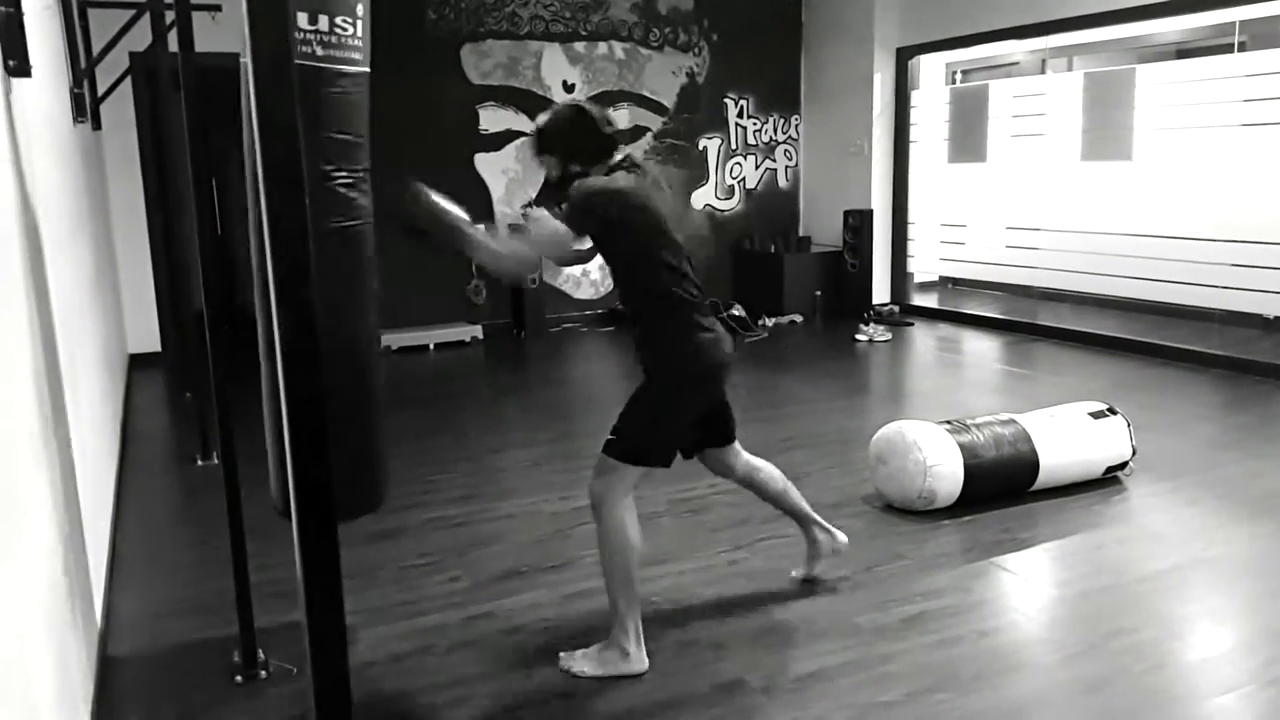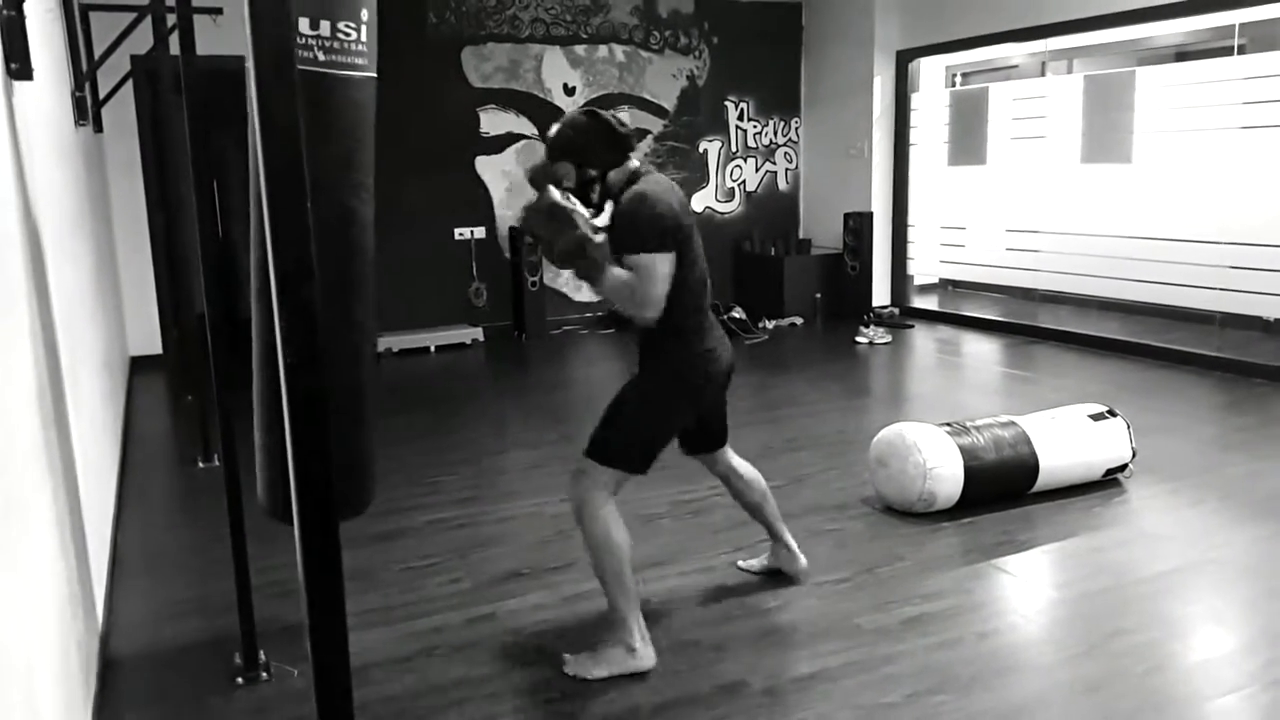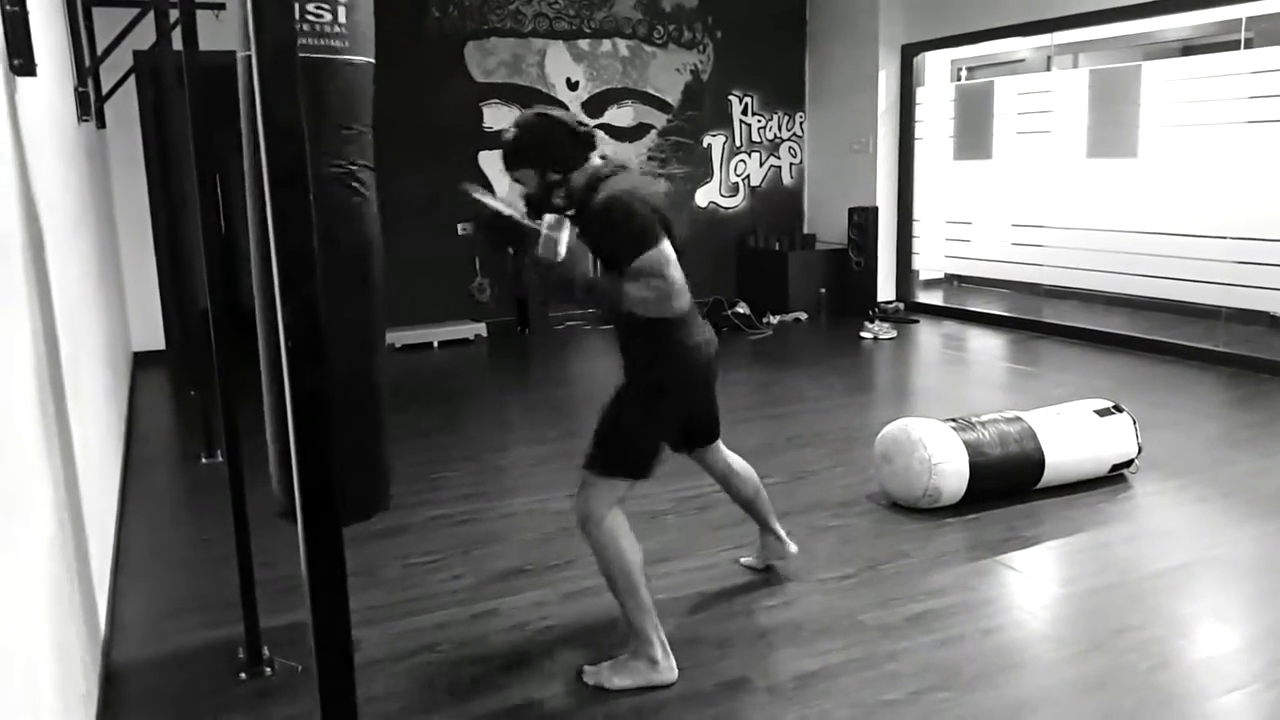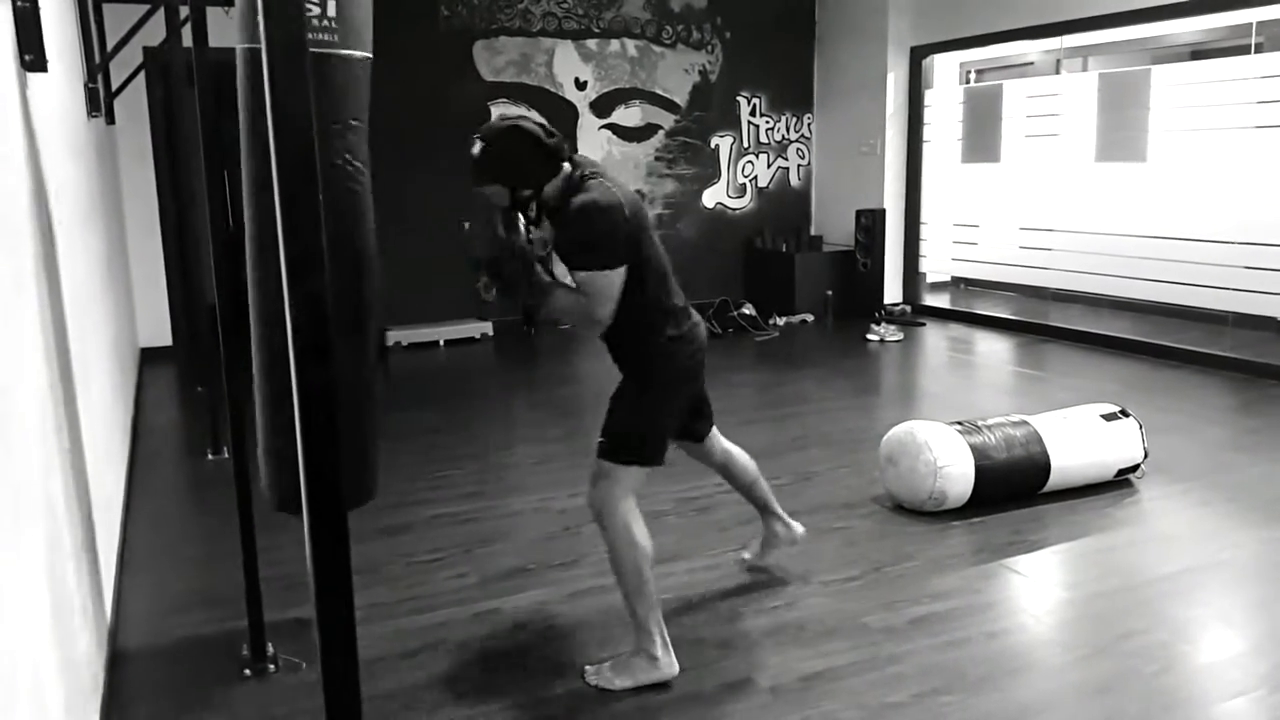
dt=0.5s
person 1, frame 1
left shoulder: (605, 193)
right shoulder: (649, 182)
left elbow: (515, 256)
left hip: (684, 359)
right hip: (706, 346)
left knee: (609, 491)
right knee: (728, 460)
left ankle: (625, 647)
right ankle: (819, 533)
person 1, frame 2
left shoulder: (641, 204)
right shoulder: (649, 188)
left elbow: (645, 305)
right elbow: (620, 260)
left wrist: (579, 252)
right wrist: (581, 232)
left hip: (676, 367)
right hip: (706, 356)
left knee: (590, 491)
right knee: (717, 458)
left ankle: (630, 642)
right ankle: (785, 550)
person 1, frame 3
left shoulder: (614, 201)
right shoulder: (602, 186)
left elbow: (673, 297)
right elbow: (593, 266)
left wrist: (593, 289)
right wrist: (542, 252)
left hip: (661, 367)
right hip: (693, 351)
left knee: (595, 508)
right knee: (711, 453)
left ankle: (652, 656)
right ankle: (774, 541)
person 1, frame 4
left shoulder: (599, 211)
right shoulder: (571, 179)
left elbow: (595, 316)
left wrist: (528, 283)
left hip: (661, 354)
right hip: (673, 345)
left knee: (609, 498)
right knee: (704, 443)
left ankle: (653, 653)
right ankle: (777, 524)
